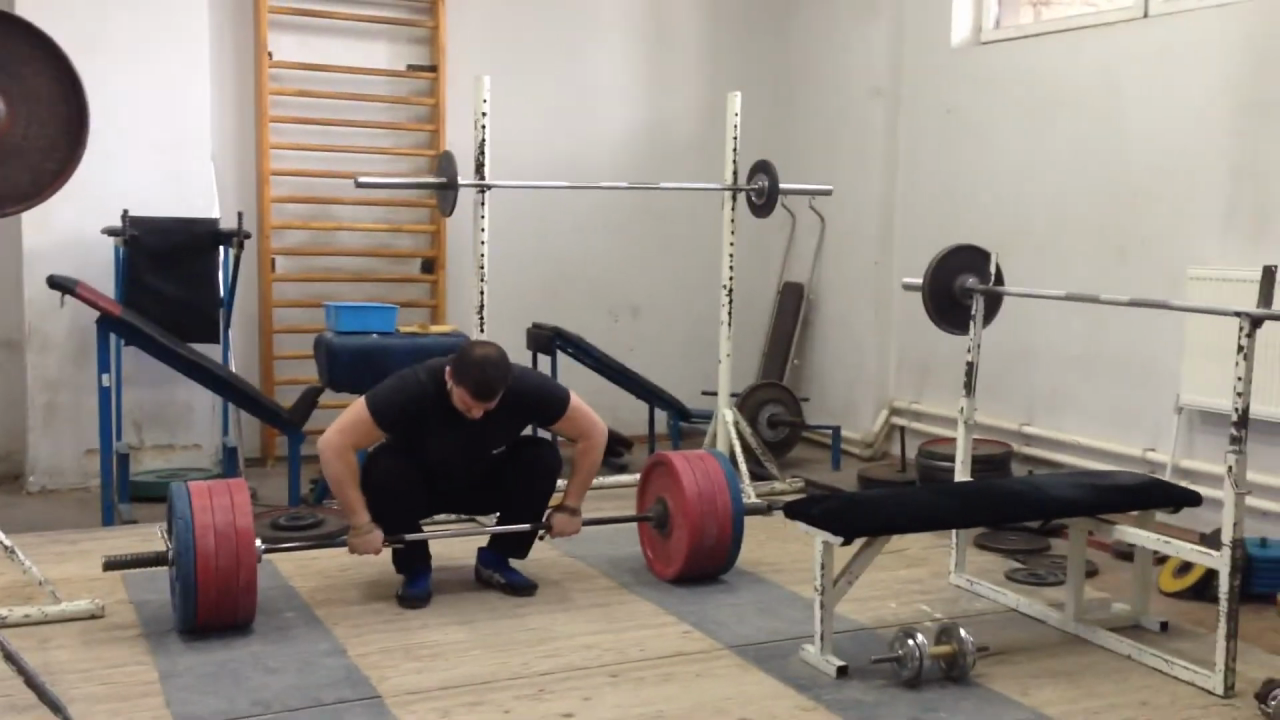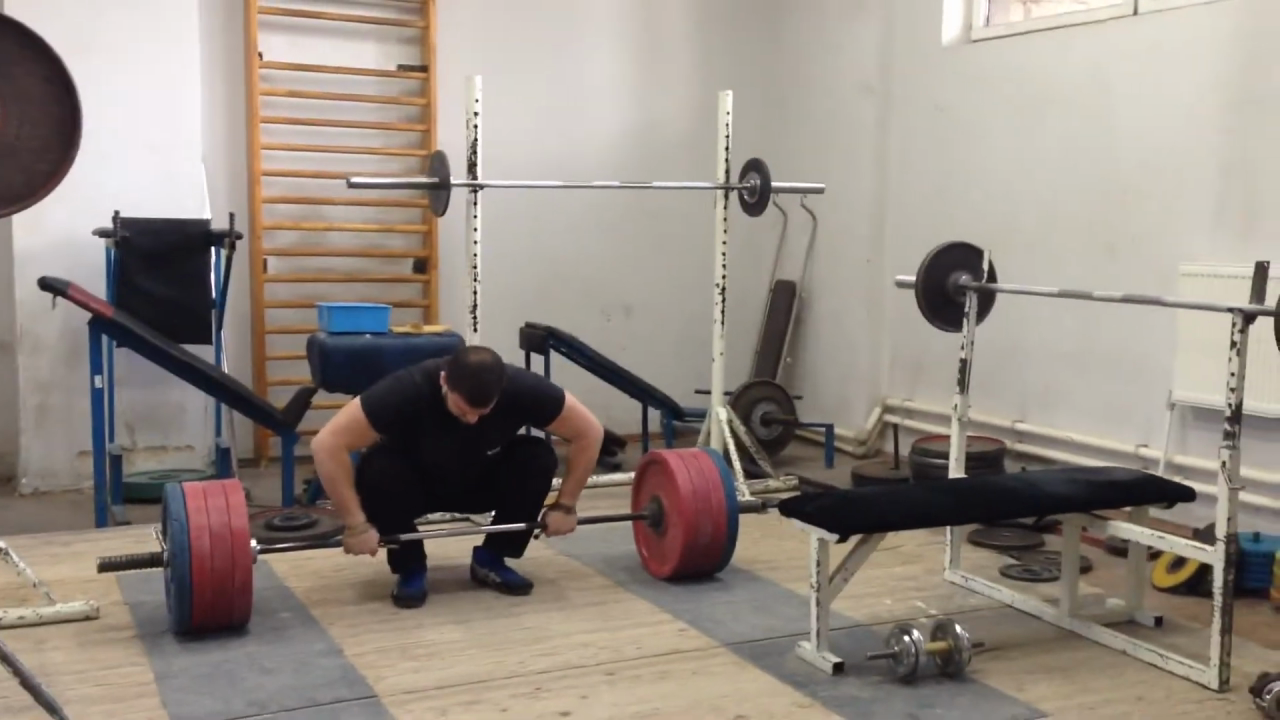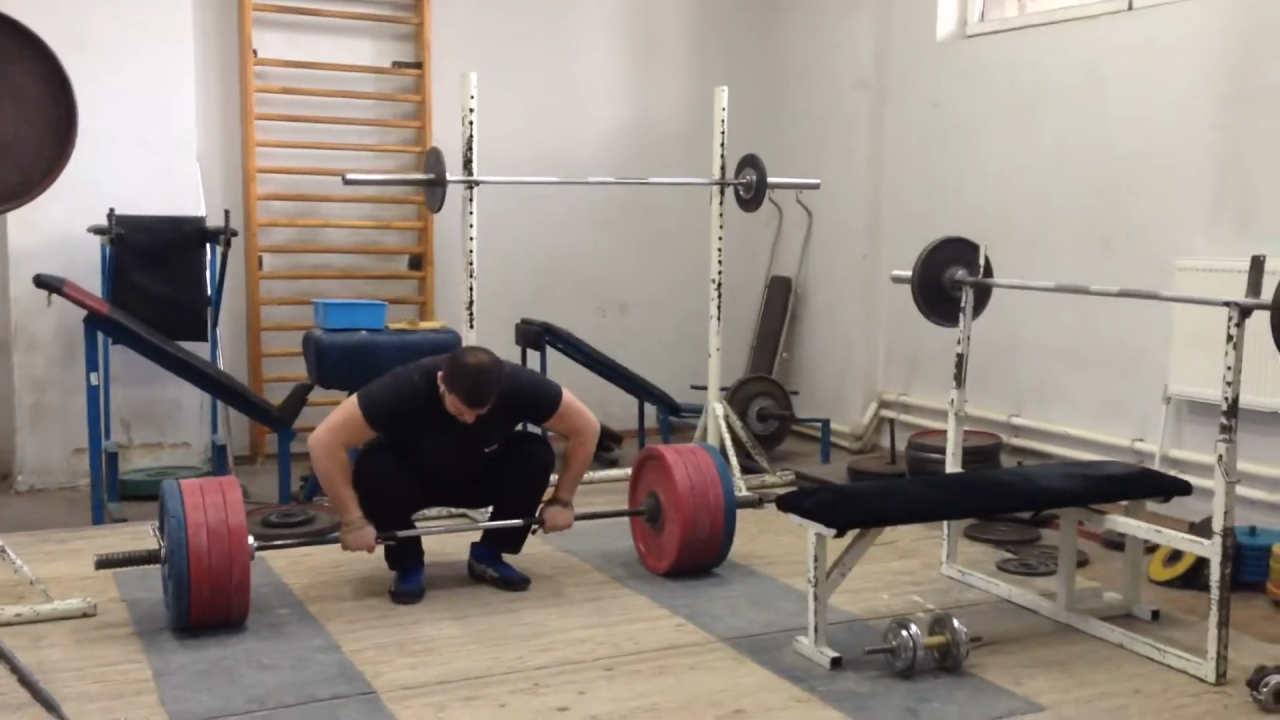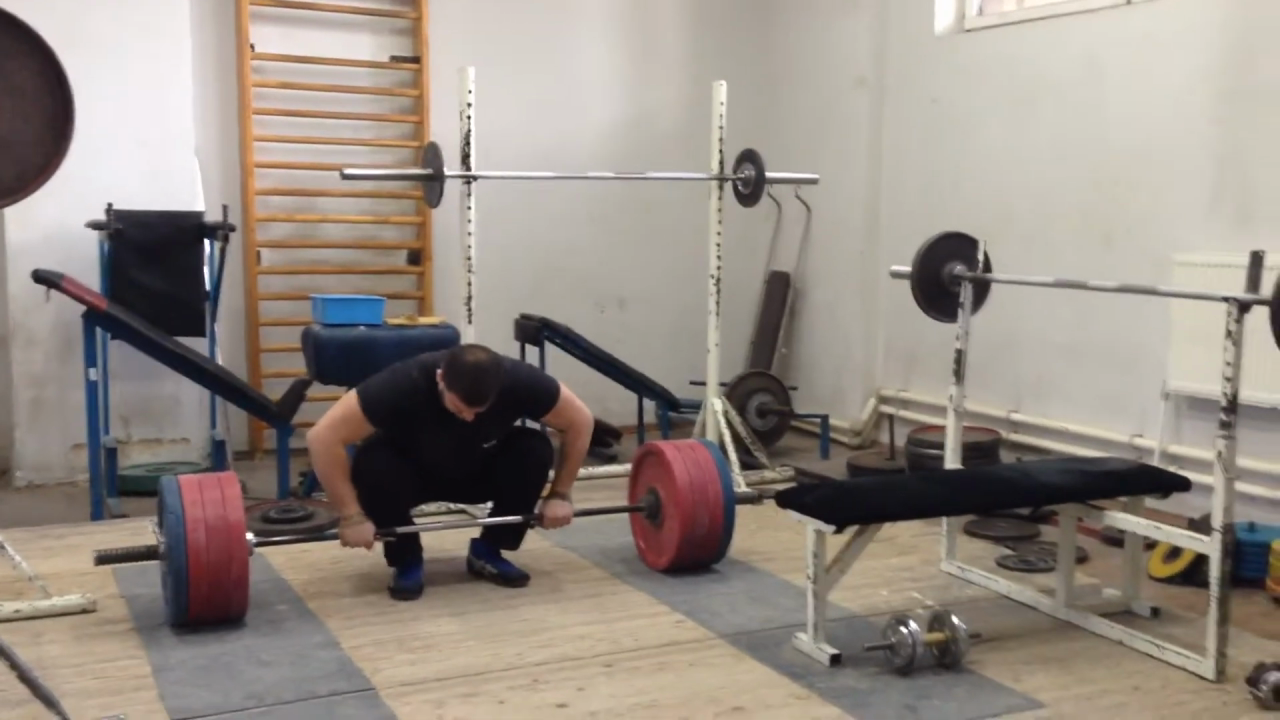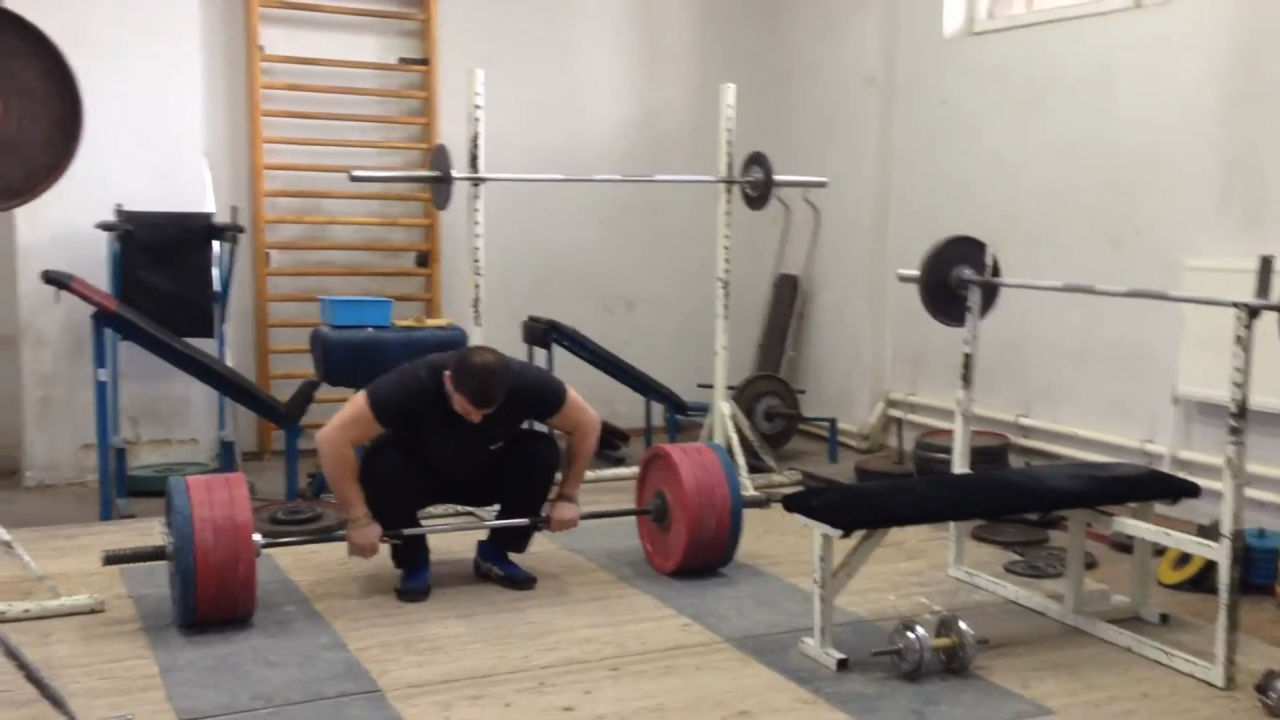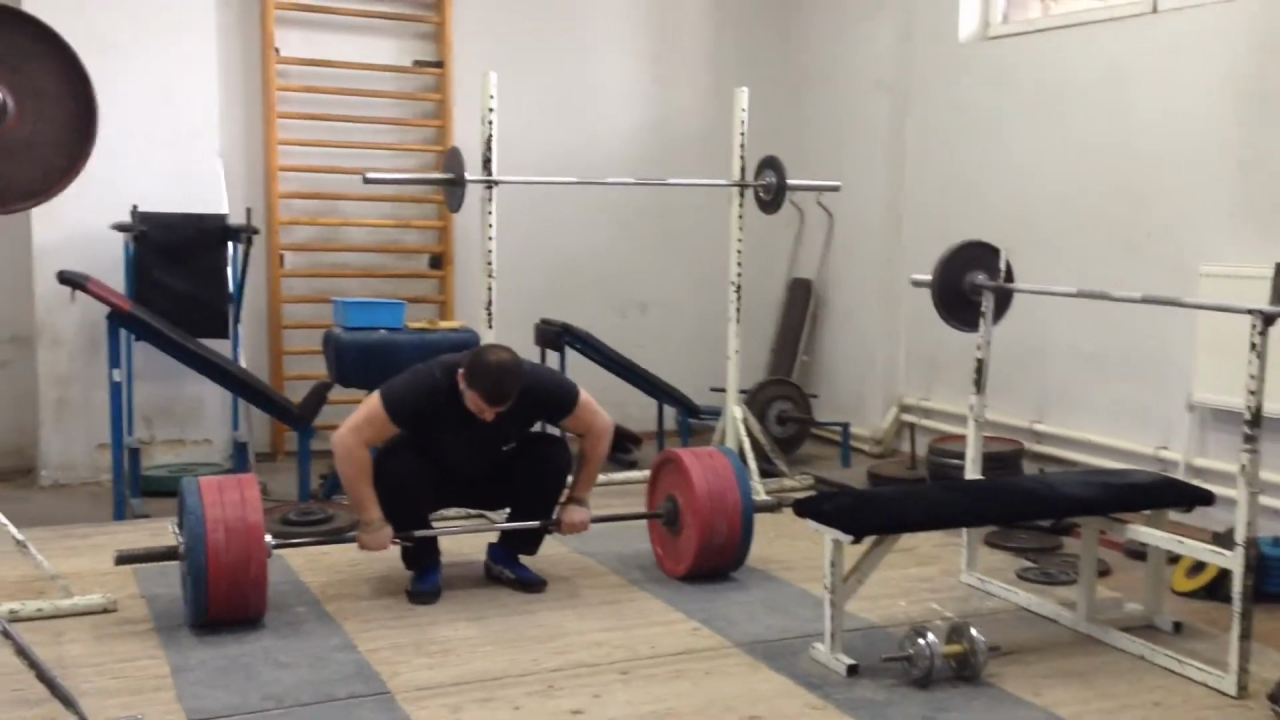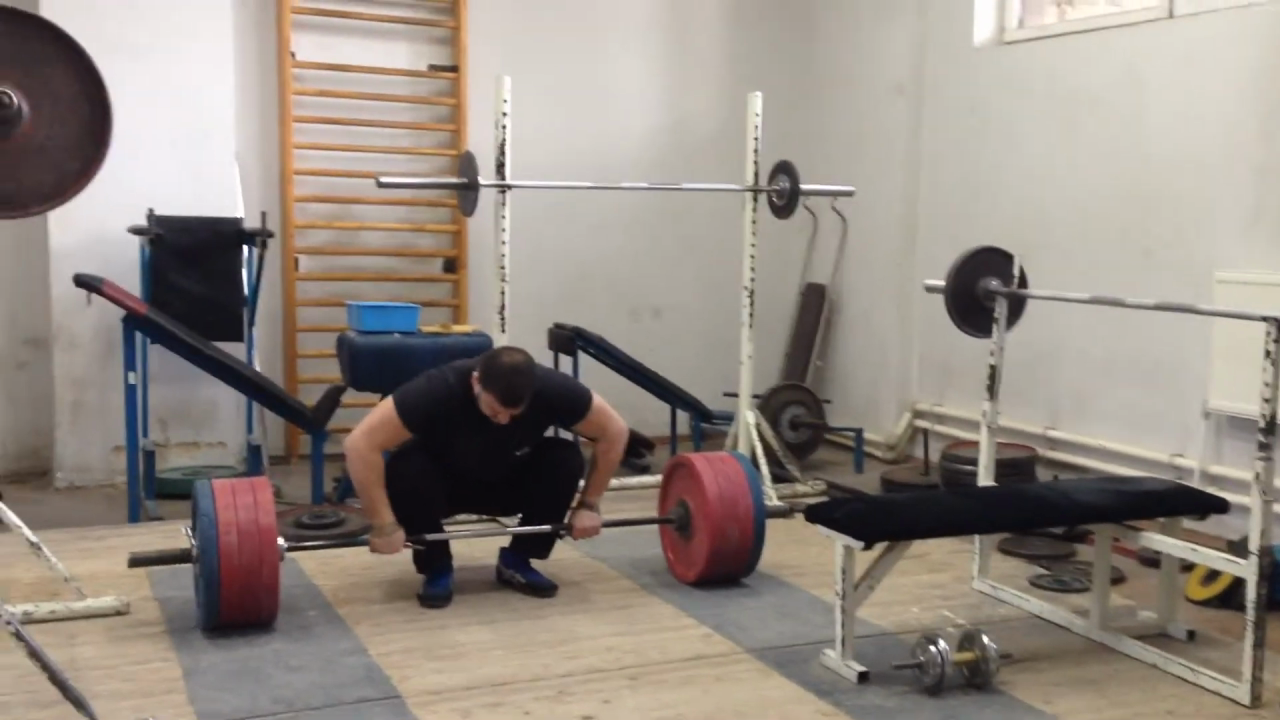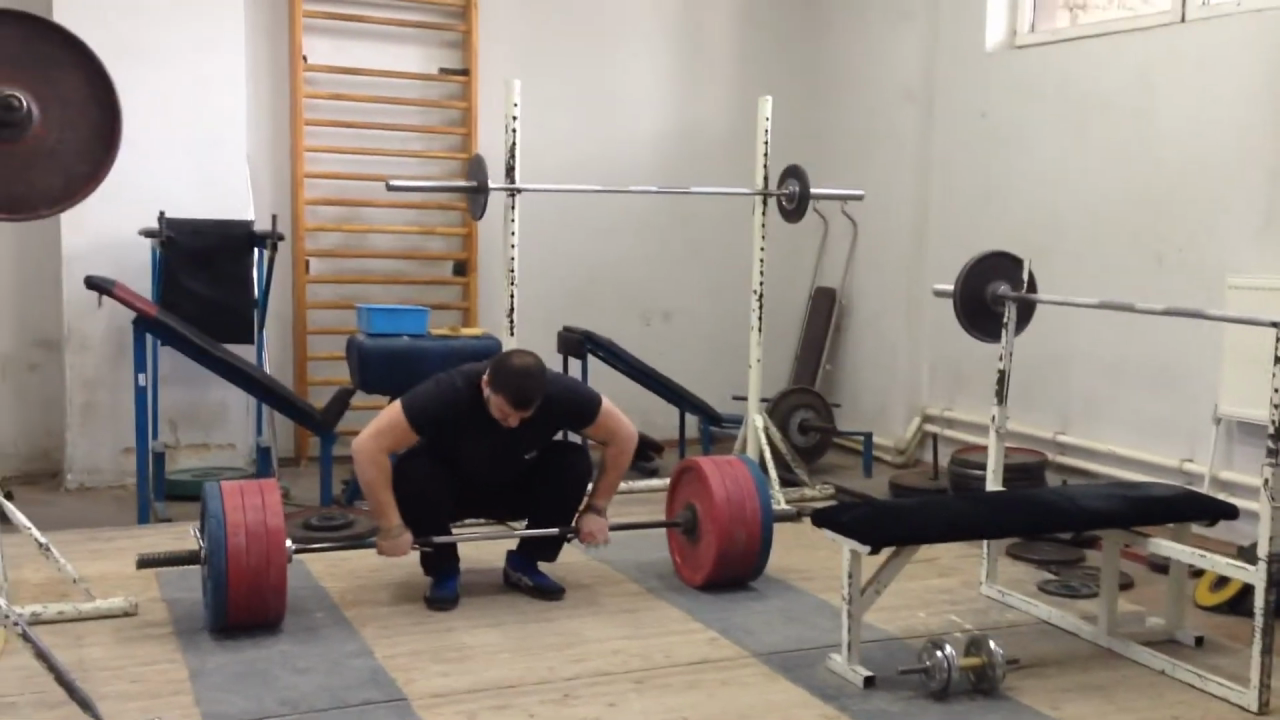
dt=0.1s
person 1, frame 1
left shoulder: (527, 387)
right shoulder: (413, 388)
left elbow: (594, 432)
right elbow: (333, 443)
left wrist: (570, 508)
right wrist: (361, 525)
left hip: (486, 484)
right hip: (420, 488)
left knee: (544, 458)
right knee: (382, 470)
left ankle: (495, 560)
right ankle: (415, 568)
person 1, frame 2
left shoulder: (522, 389)
right shoulder: (408, 390)
left elbow: (590, 432)
right elbow: (327, 444)
left wrist: (565, 506)
right wrist: (356, 524)
left hip: (480, 482)
right hip: (415, 485)
left knee: (539, 458)
right knee: (376, 471)
left ankle: (490, 560)
right ankle: (410, 568)
person 1, frame 3
left shoulder: (520, 386)
right shoulder: (406, 388)
left elbow: (586, 428)
right elbow: (323, 441)
left wrist: (562, 502)
right wrist: (353, 521)
left hip: (477, 478)
right hip: (412, 480)
left knee: (536, 454)
right knee: (374, 468)
left ankle: (488, 556)
right ankle: (408, 564)
person 1, frame 4
left shoulder: (519, 381)
right shoulder: (404, 384)
left elbow: (581, 422)
right elbow: (322, 437)
left wrist: (560, 494)
right wrist: (352, 517)
left hip: (478, 472)
right hip: (410, 474)
left knee: (535, 450)
right knee: (373, 464)
left ankle: (487, 552)
right ankle: (407, 560)
person 1, frame 5
left shoulder: (526, 383)
right shoulder: (413, 384)
left elbow: (588, 424)
right elbow: (331, 438)
left wrist: (567, 496)
right wrist: (359, 519)
left hip: (484, 473)
right hip: (418, 476)
left knee: (542, 452)
right knee: (381, 465)
left ankle: (493, 554)
right ankle: (414, 562)
person 1, frame 6
left shoulder: (539, 384)
right shoulder: (425, 384)
left elbow: (600, 427)
right elbow: (347, 439)
left wrist: (578, 500)
right wrist: (372, 521)
left hip: (495, 478)
right hip: (430, 481)
left knee: (554, 455)
right knee: (393, 466)
left ankle: (504, 557)
right ankle: (424, 564)
person 1, frame 7
left shoulder: (552, 389)
right shoulder: (439, 389)
left elbow: (614, 431)
right elbow: (360, 443)
left wrist: (589, 505)
right wrist: (384, 525)
left hip: (507, 484)
right hip: (443, 486)
left knee: (566, 460)
right knee: (405, 470)
left ankle: (516, 561)
right ankle: (436, 569)
person 1, frame 8
left shoulder: (561, 394)
right shoulder: (449, 393)
left elbow: (624, 436)
right elbow: (367, 446)
left wrist: (597, 510)
right wrist: (392, 528)
left hip: (515, 489)
right hip: (450, 491)
left knee: (575, 463)
right knee: (412, 472)
left ankle: (523, 564)
right ankle: (443, 571)
